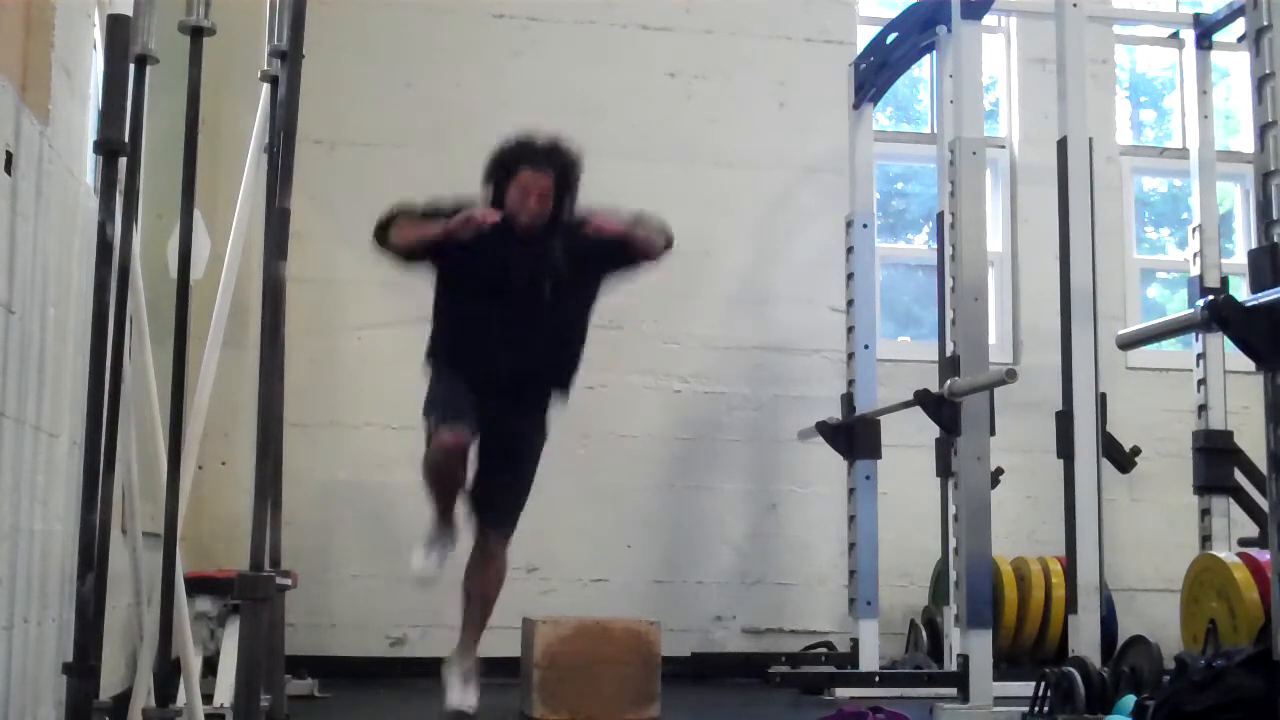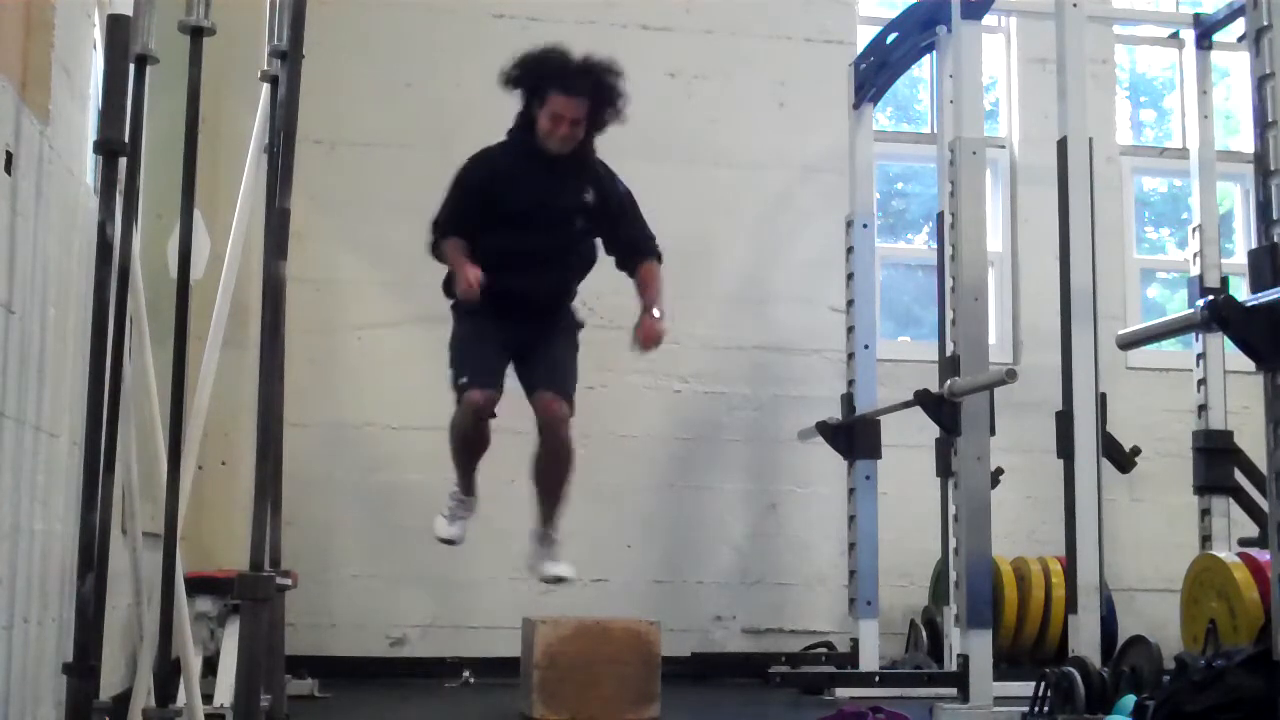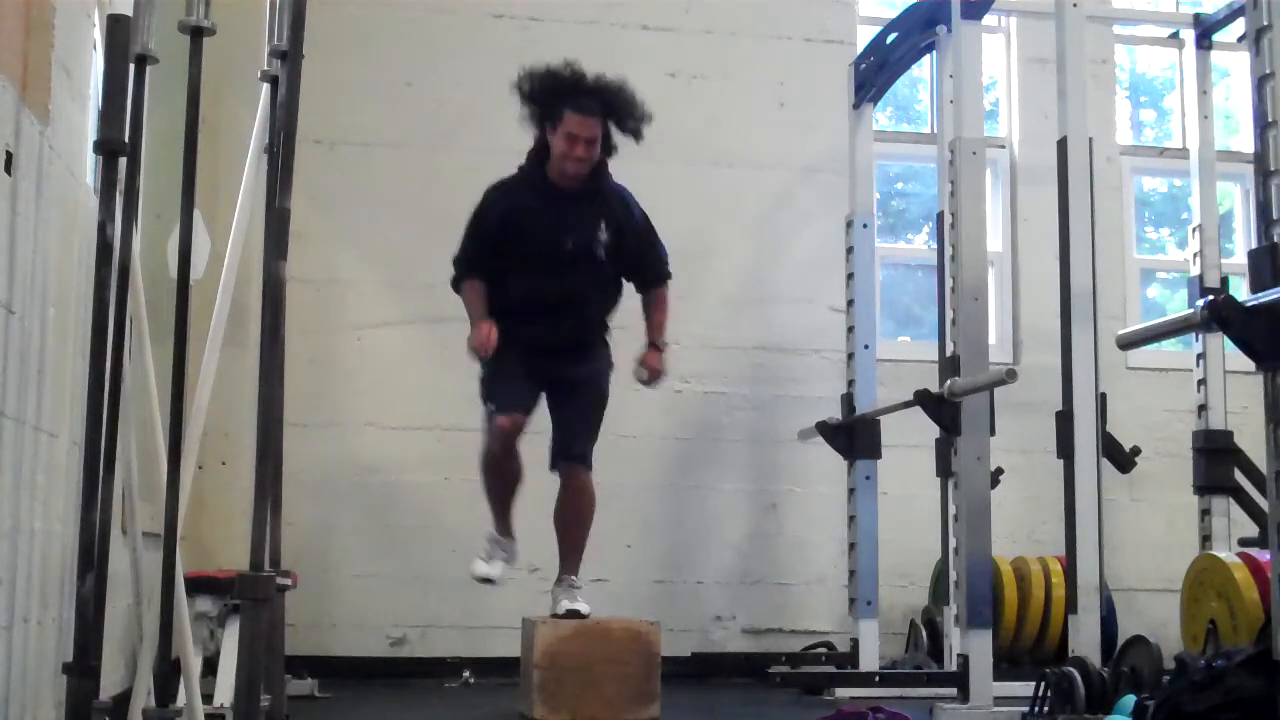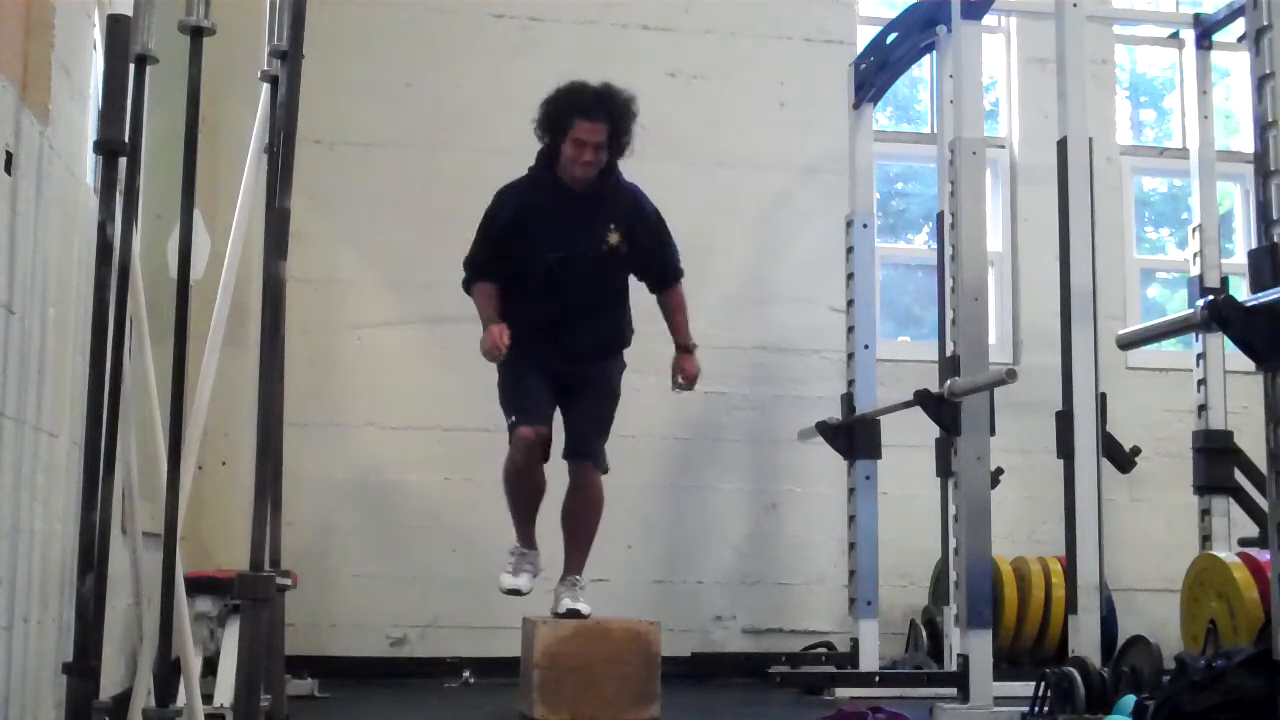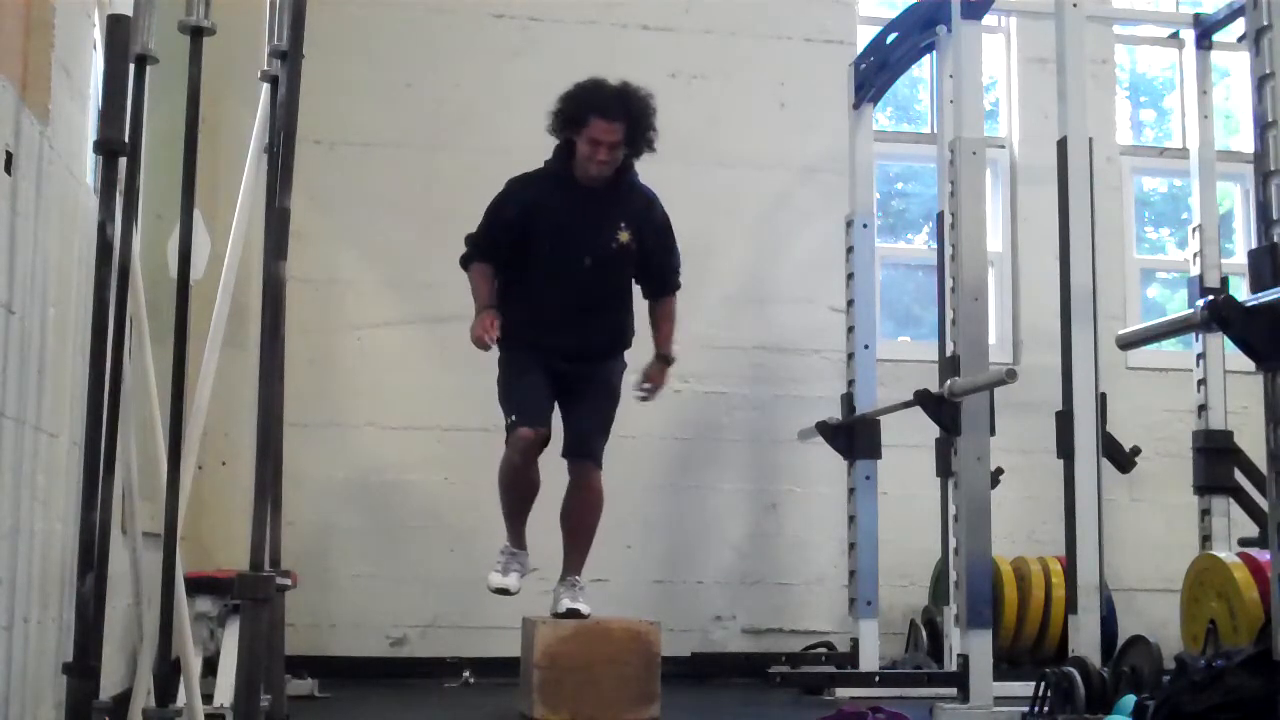
dt=0.2s
person 1, frame 1
left shoulder: (579, 244)
right shoulder: (469, 234)
left elbow: (657, 242)
right elbow: (392, 234)
left wrist: (628, 230)
right wrist: (450, 229)
left hip: (525, 406)
right hip: (460, 381)
left knee: (494, 535)
right knee: (449, 442)
left ankle: (464, 660)
right ankle: (441, 526)
person 1, frame 2
left shoulder: (599, 181)
right shoulder: (492, 165)
left elbow: (638, 248)
right elbow: (447, 233)
left wrist: (651, 310)
right wrist: (462, 266)
left hip: (550, 320)
right hip: (485, 312)
left knee: (555, 418)
right knee: (476, 402)
left ankle: (546, 538)
right ankle: (464, 493)
person 1, frame 3
left shoulder: (617, 206)
right shoulder: (507, 199)
left elbow: (653, 275)
right elbow: (469, 270)
left wrist: (655, 344)
right wrist: (480, 322)
left hip: (582, 355)
right hip: (514, 347)
left knee: (576, 471)
right knee: (503, 427)
left ankle: (568, 584)
right ankle: (501, 536)
person 1, frame 4
left shoulder: (630, 206)
right shoulder: (517, 201)
left elbow: (666, 279)
right elbow: (481, 272)
left wrist: (685, 347)
right wrist: (493, 322)
left hip: (597, 359)
right hip: (528, 353)
left knee: (586, 466)
right knee: (528, 439)
left ankle: (571, 583)
right ankle: (525, 549)
person 1, frame 5
left shoulder: (641, 207)
right shoulder: (528, 193)
left elbow: (662, 286)
right elbow: (482, 254)
left wrist: (663, 356)
right wrist: (486, 310)
left hip: (598, 358)
right hip: (528, 347)
left knee: (585, 466)
right knee: (525, 439)
left ankle: (571, 584)
right ankle: (514, 549)
